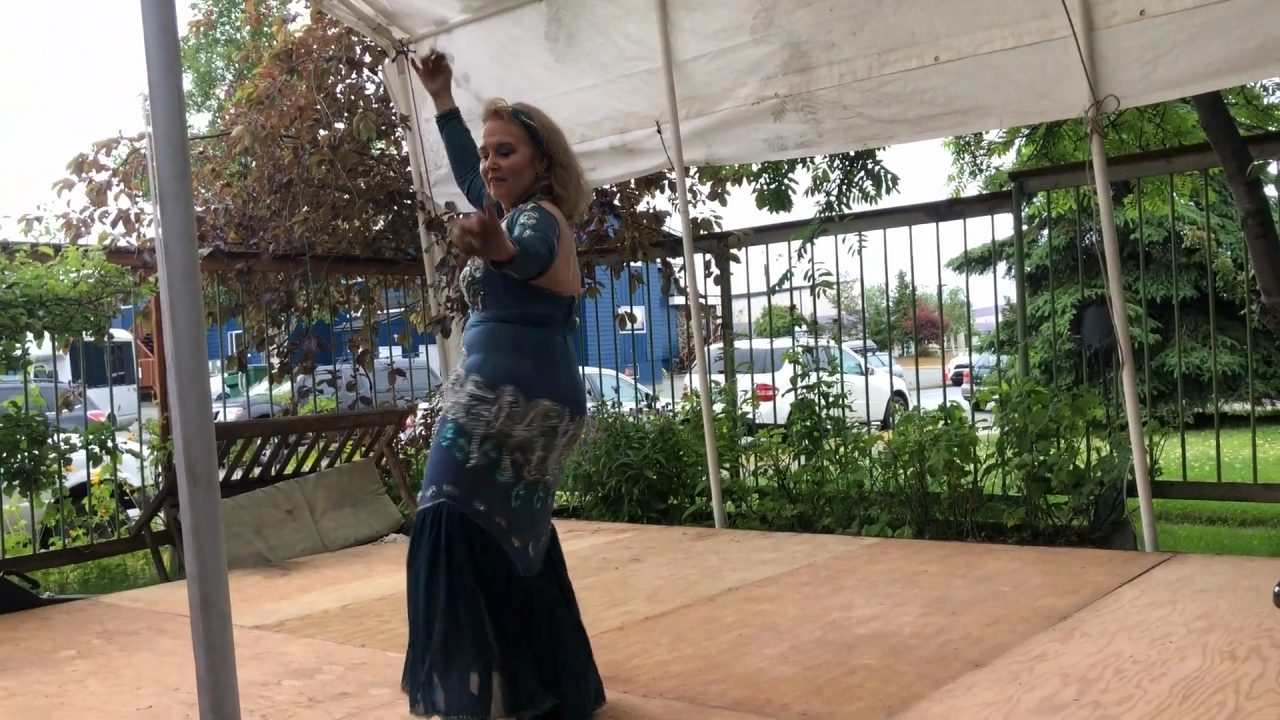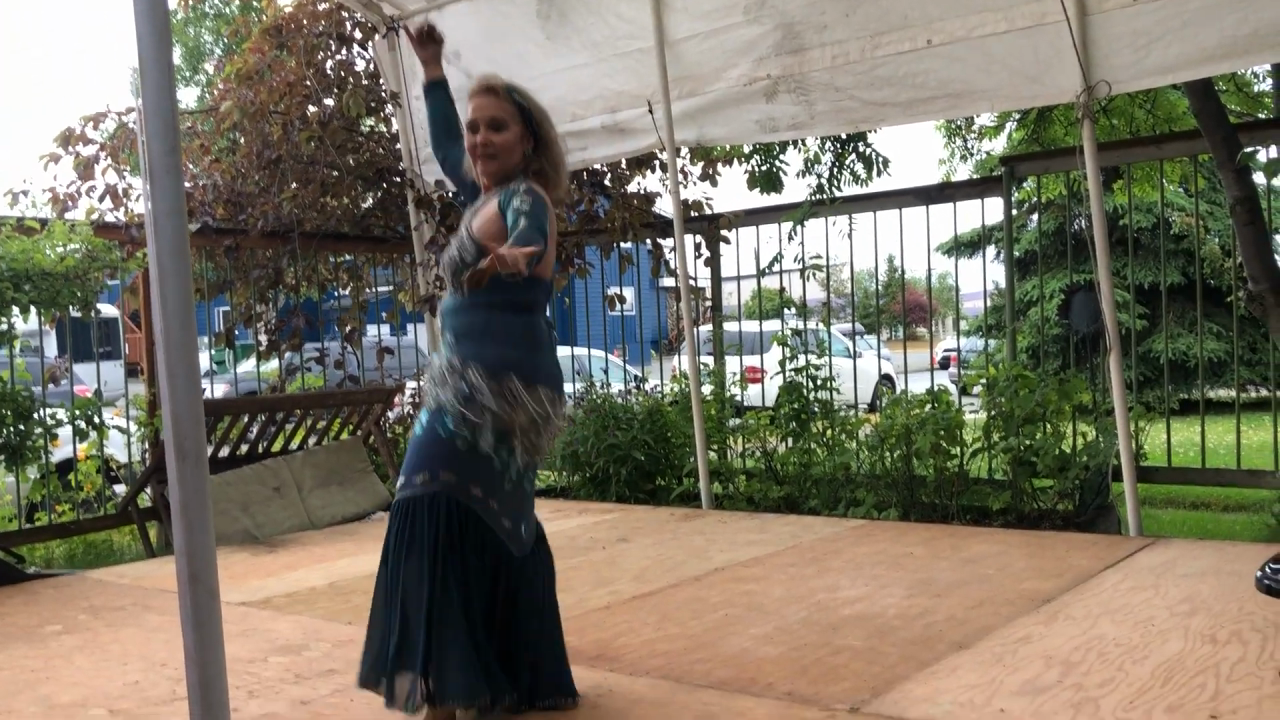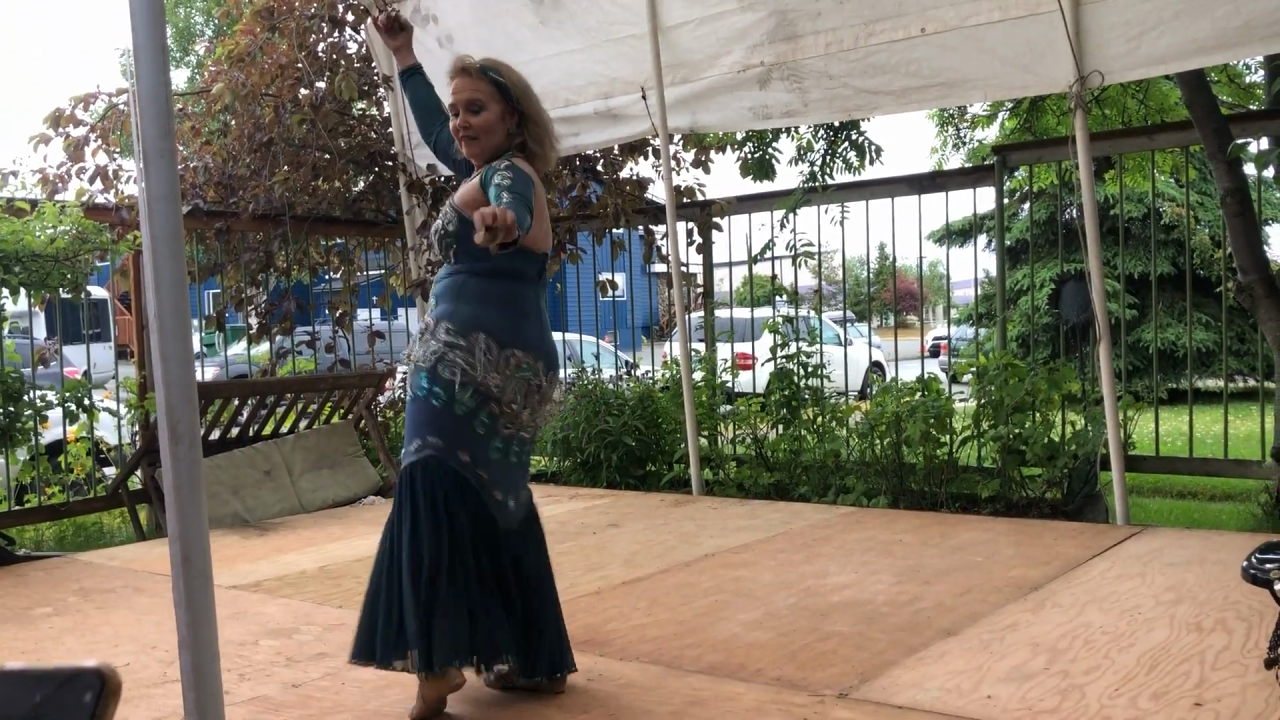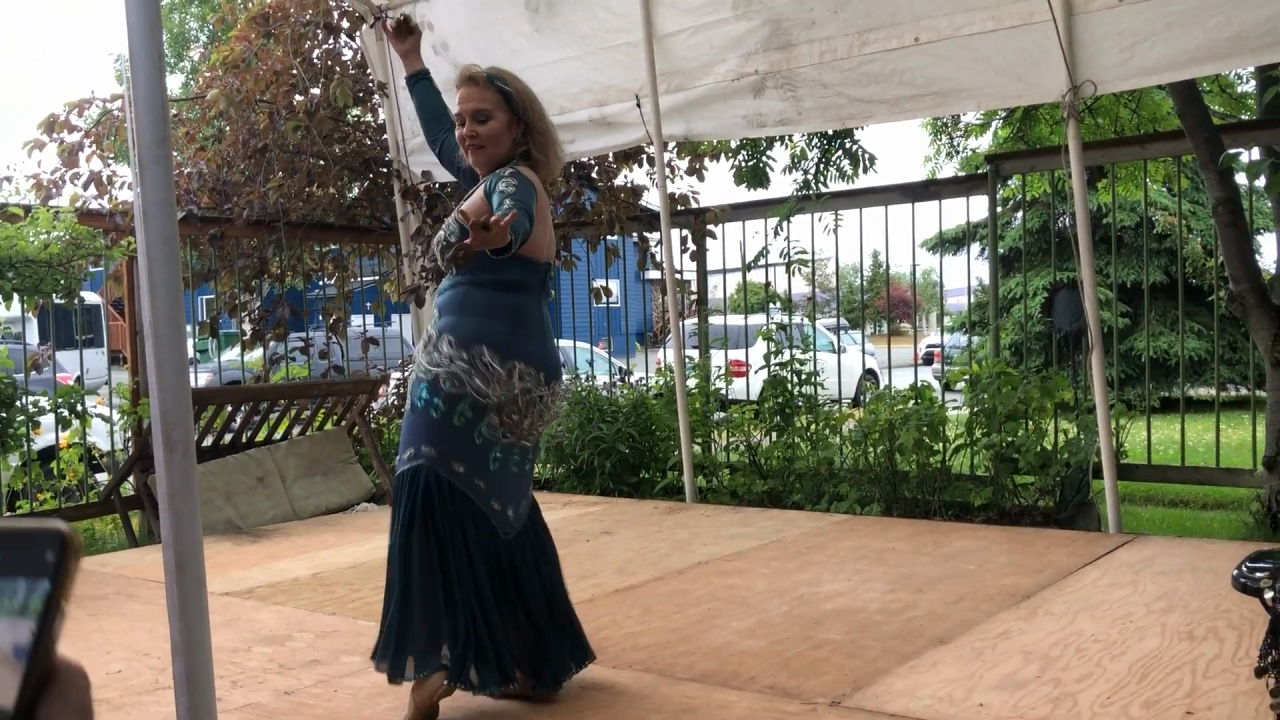
dt=0.4s
person 1, frame 1
left shoulder: (535, 216)
right shoulder: (540, 218)
left elbow: (531, 258)
right elbow: (469, 178)
left wrist: (498, 250)
right wrist: (442, 99)
left hip: (499, 402)
right hip: (549, 406)
left knee: (455, 546)
right knee: (519, 548)
person 1, frame 2
left shoulder: (524, 197)
right shoulder: (489, 192)
left elbow: (528, 239)
right elbow: (446, 152)
left wrist: (513, 258)
right wrist: (432, 69)
left hip: (487, 389)
right hip: (512, 390)
left knee: (432, 523)
right knee: (500, 534)
person 1, frame 3
left shoulder: (509, 175)
right shoulder: (491, 171)
left elbow: (512, 210)
right elbow: (435, 134)
left wrist: (501, 224)
right wrist: (403, 57)
left hip: (468, 360)
right hip: (519, 365)
left knee: (434, 499)
right knee: (496, 506)
left ankle: (440, 662)
right ankle: (537, 660)
person 1, frame 4
left shoulder: (513, 183)
right shoulder: (496, 179)
left elbow: (516, 220)
right elbow: (441, 140)
left wrist: (498, 232)
right wrist: (411, 62)
left hip: (470, 369)
right hip: (524, 376)
left knee: (432, 509)
right knee: (500, 513)
